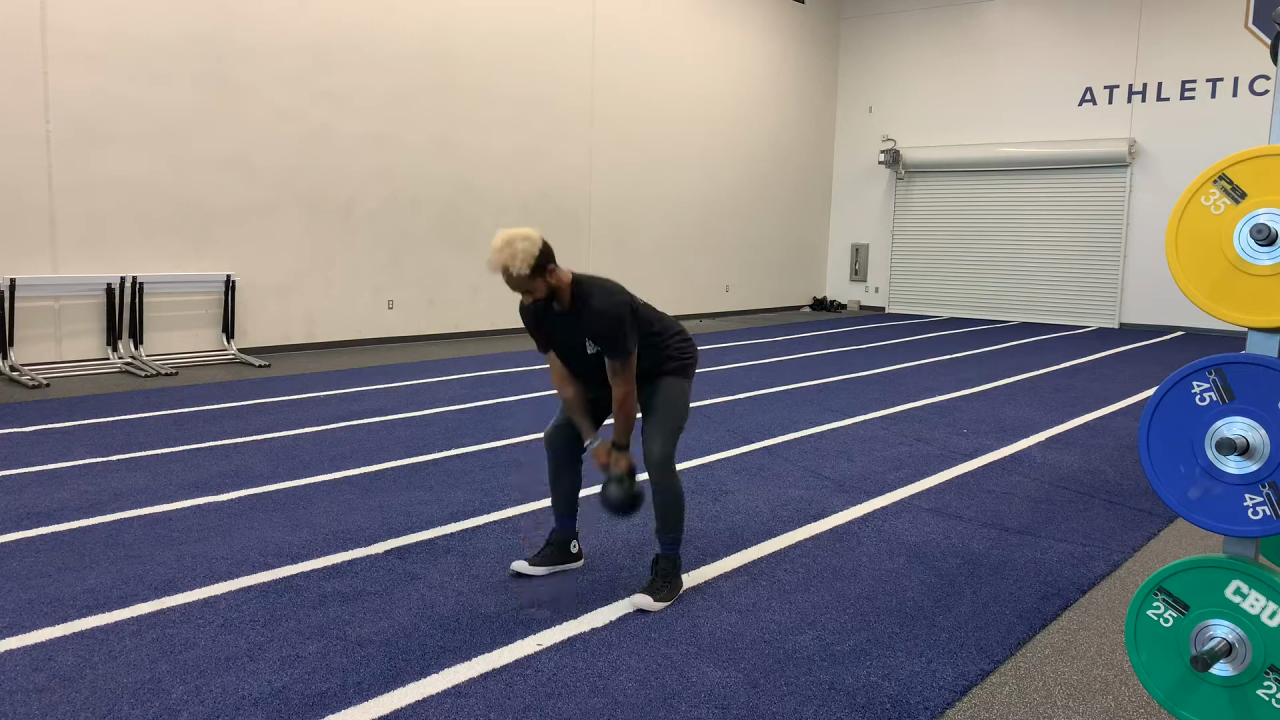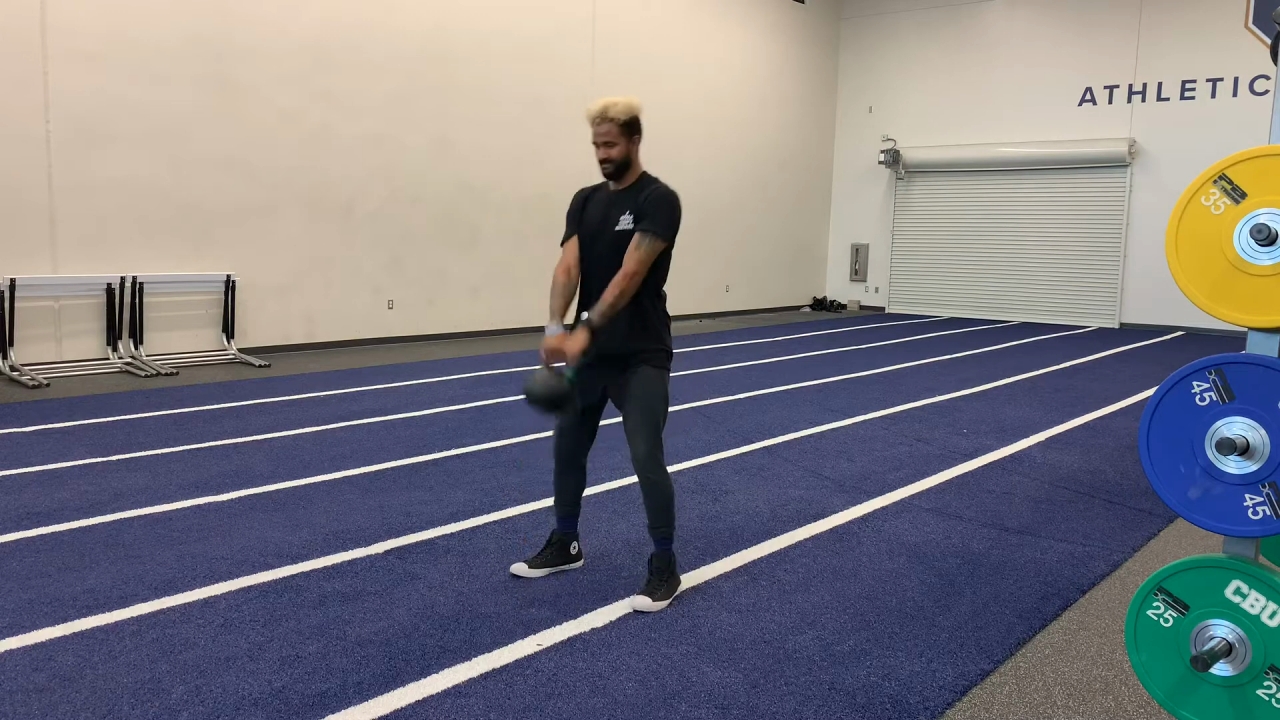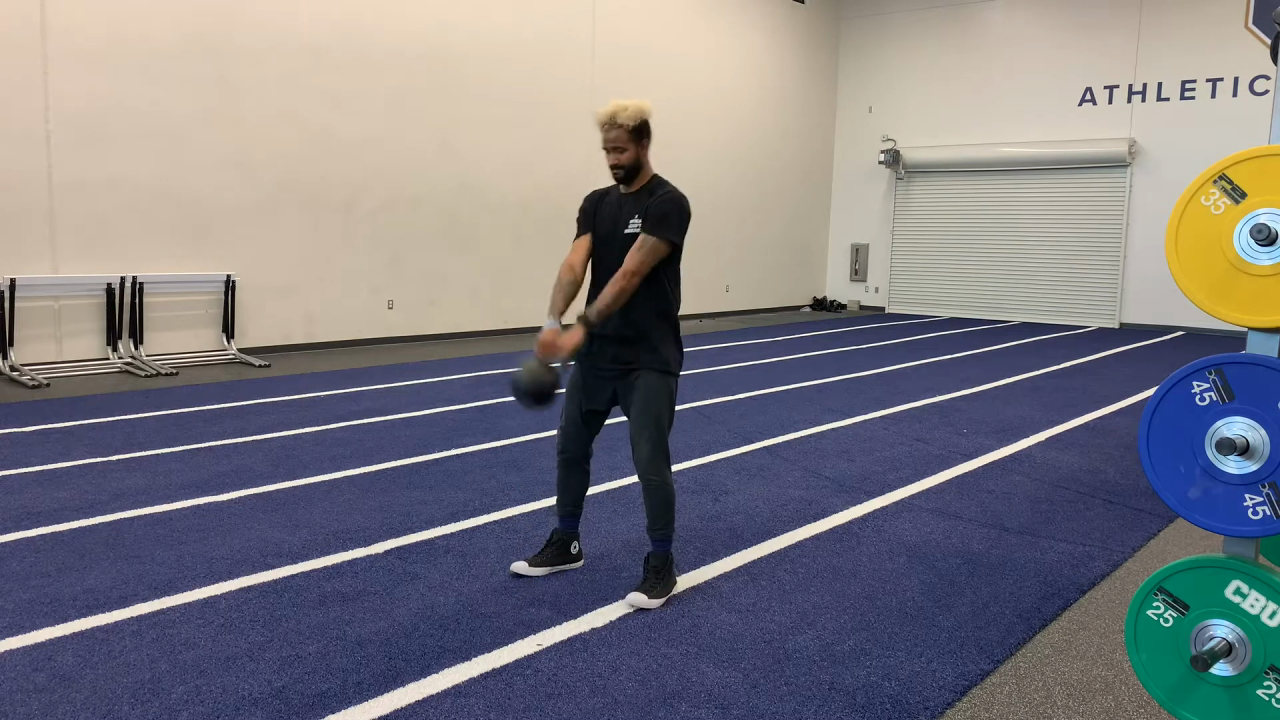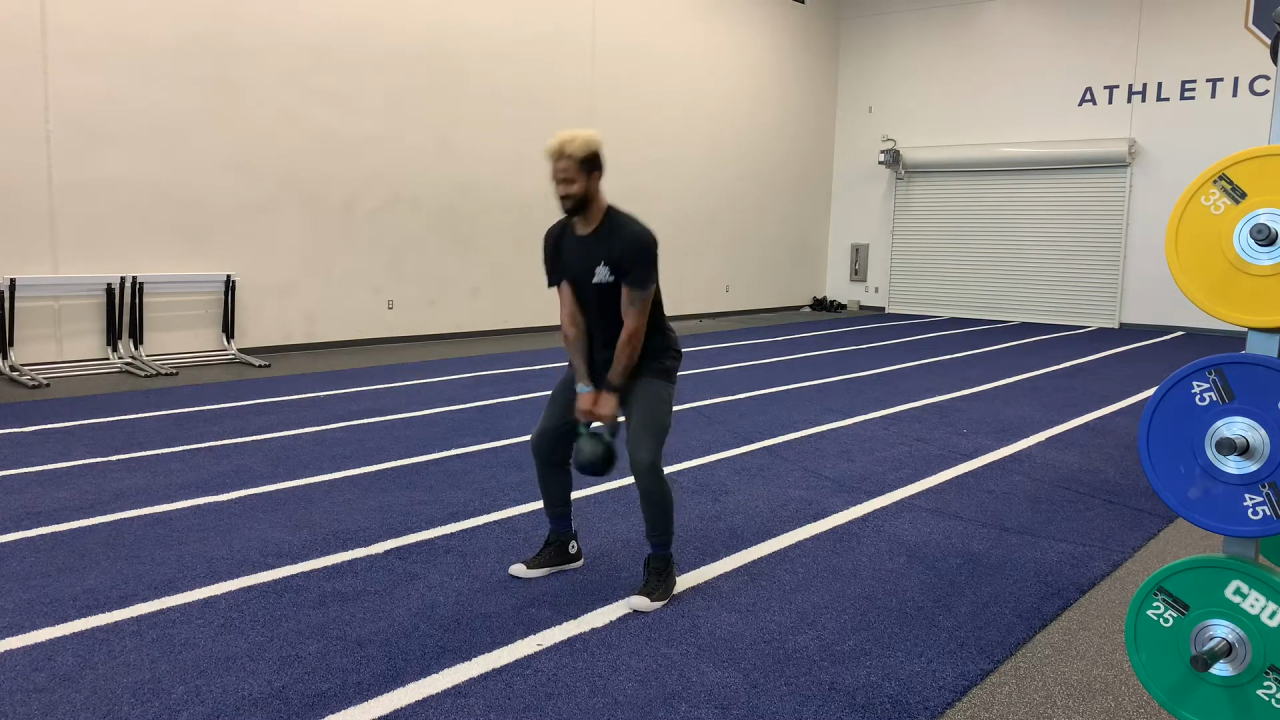
dt=0.7s
person 1, frame 1
left shoulder: (606, 306)
right shoulder: (534, 310)
left elbow: (624, 389)
right elbow: (563, 378)
left wrist: (621, 447)
right wrist: (593, 440)
left hip: (666, 365)
left knee: (656, 456)
right knee: (559, 440)
left ankle: (669, 567)
right ankle: (564, 543)
person 1, frame 2
left shoulder: (659, 200)
right shoulder: (585, 201)
left elbow: (631, 273)
right elbow: (569, 263)
left wrist: (586, 331)
right wrist: (556, 327)
left hip: (641, 353)
right hip: (590, 347)
left knee: (646, 456)
right knee: (567, 445)
left ankle: (664, 566)
right ankle: (565, 543)
person 1, frame 3
left shoulder: (666, 202)
right shoulder: (597, 200)
left elbow: (632, 273)
right elbow: (576, 262)
left wrist: (583, 327)
right wrist: (554, 322)
left hip: (648, 358)
right hip: (601, 341)
left knee: (649, 460)
right knee: (571, 445)
left ankle: (661, 564)
right ankle: (565, 544)
person 1, frame 4
left shoulder: (632, 238)
right shoulder: (557, 238)
left elbow: (635, 327)
right elbow: (571, 318)
left wrist: (613, 392)
right wrist: (585, 387)
left hip: (648, 364)
right hip: (595, 358)
left knee: (644, 459)
right knee: (546, 442)
left ankle: (661, 565)
right ankle: (563, 545)
